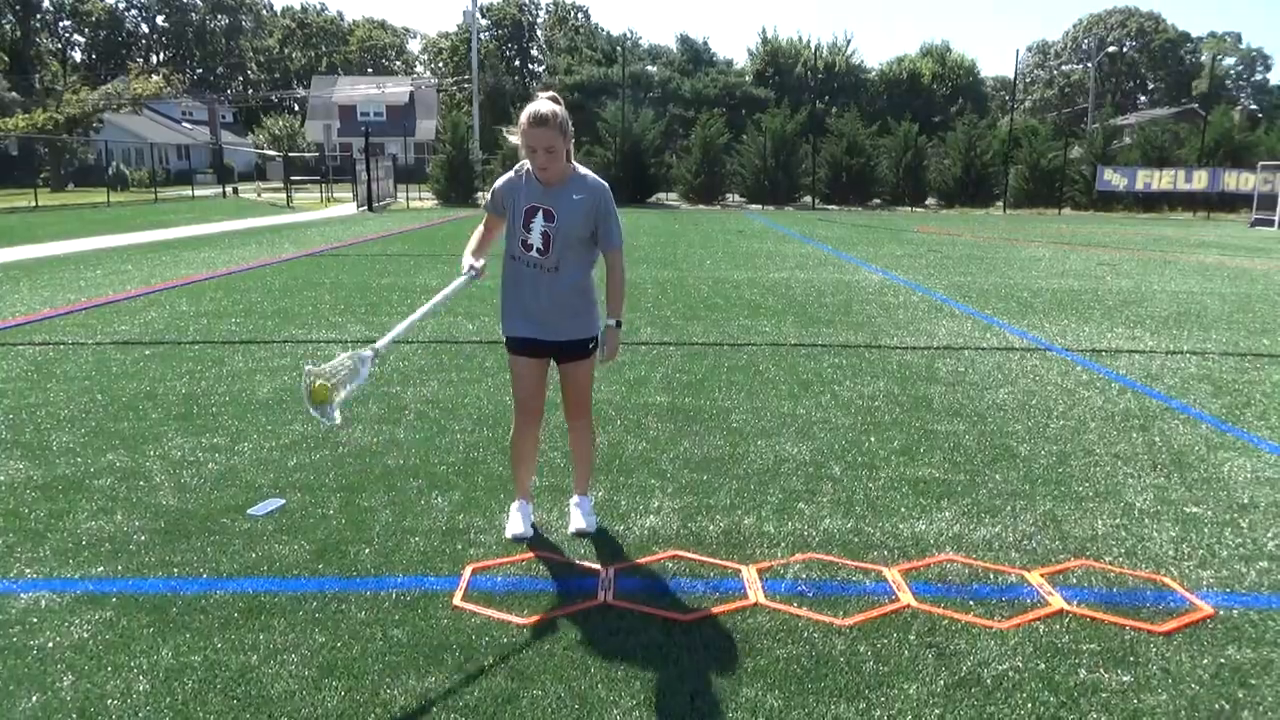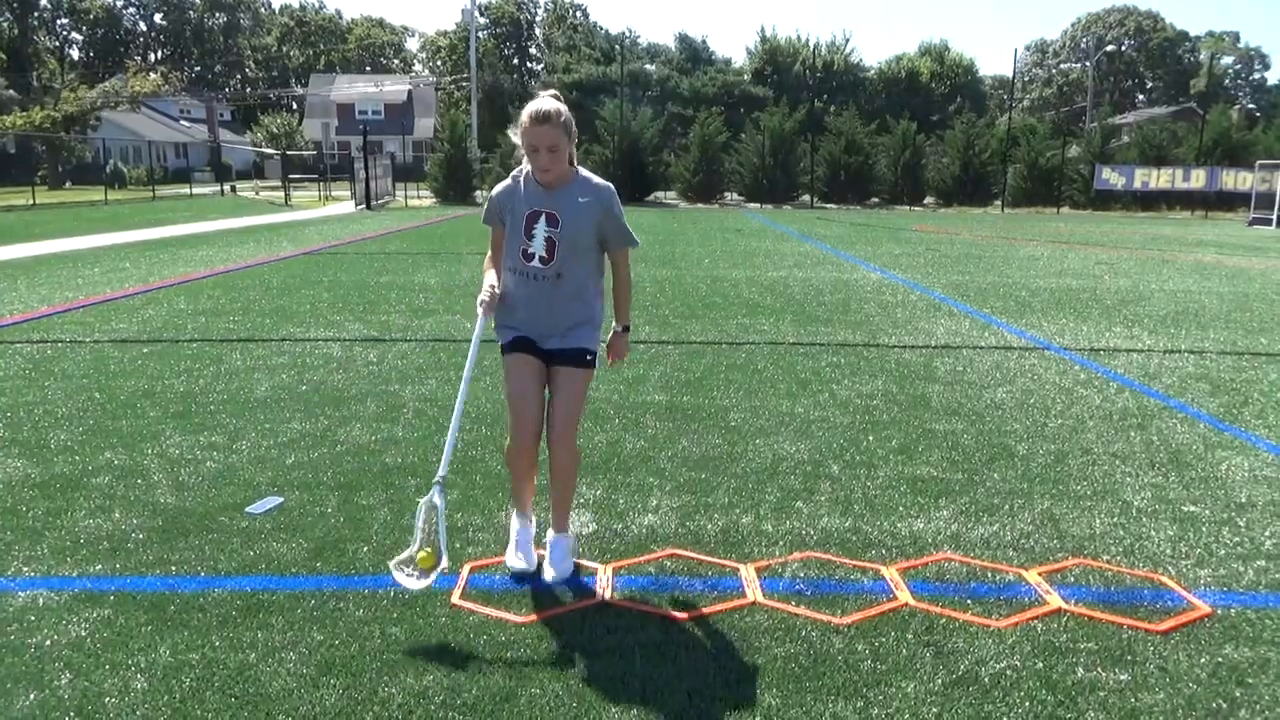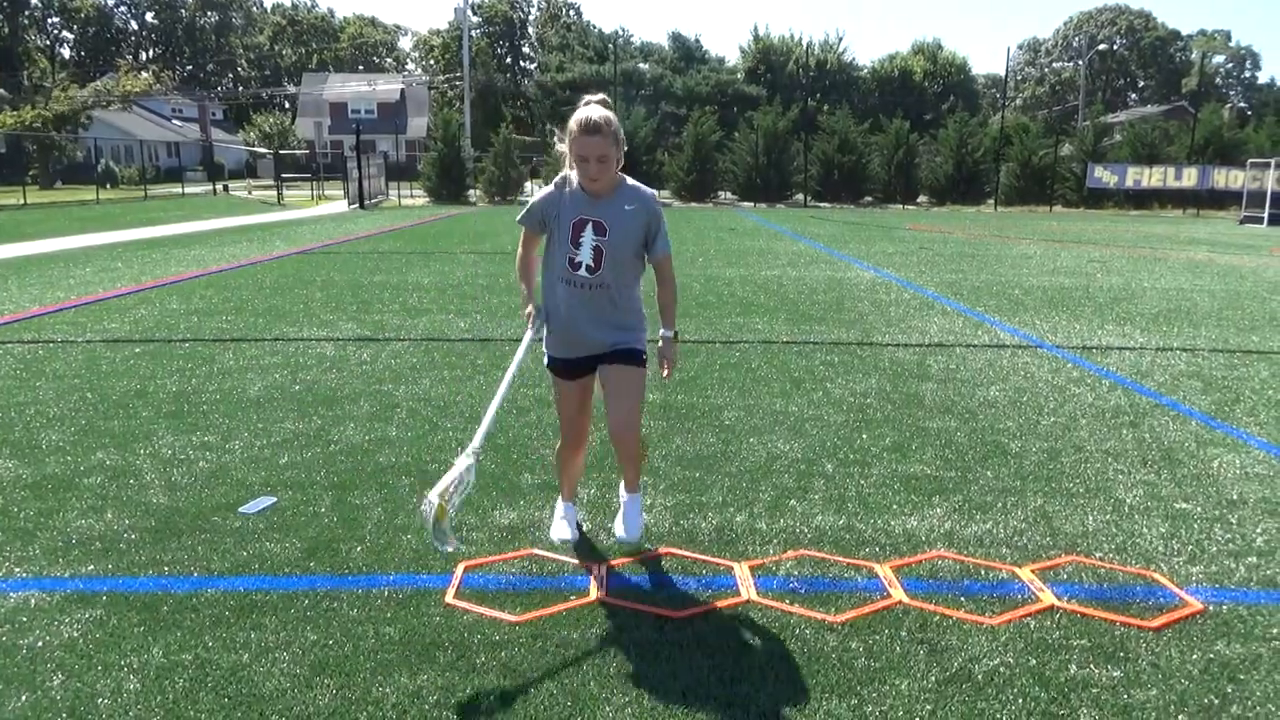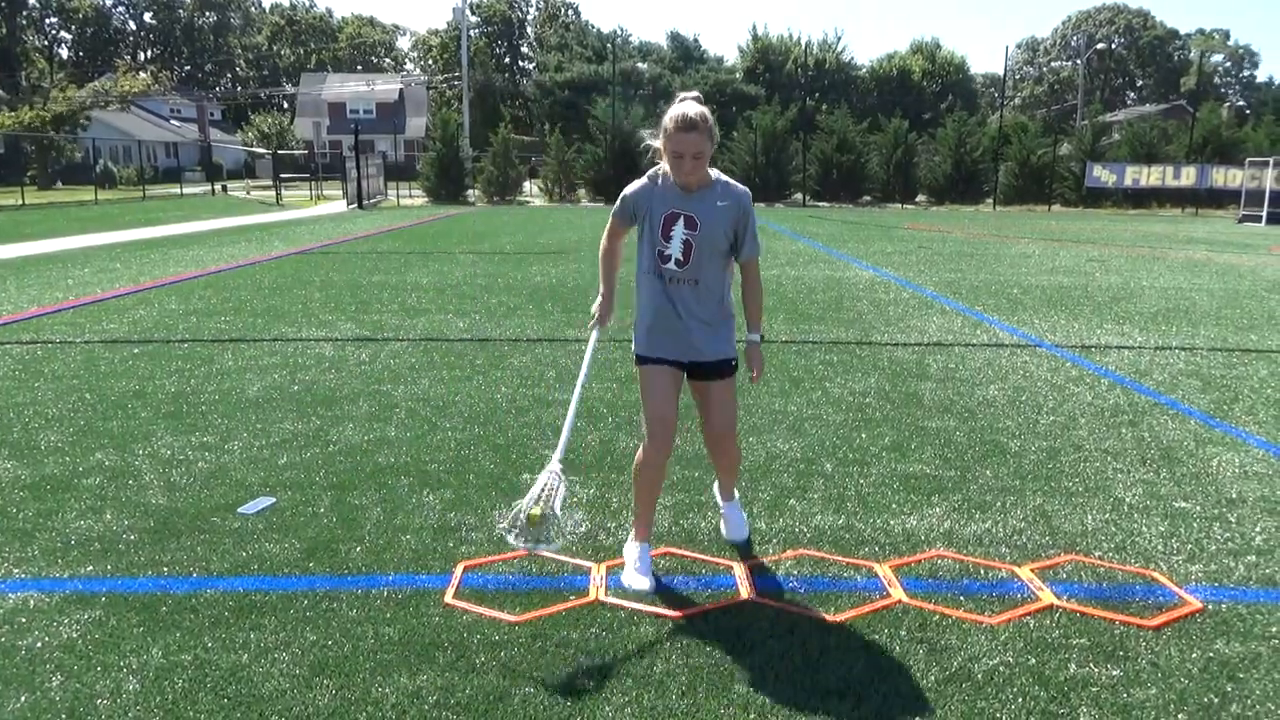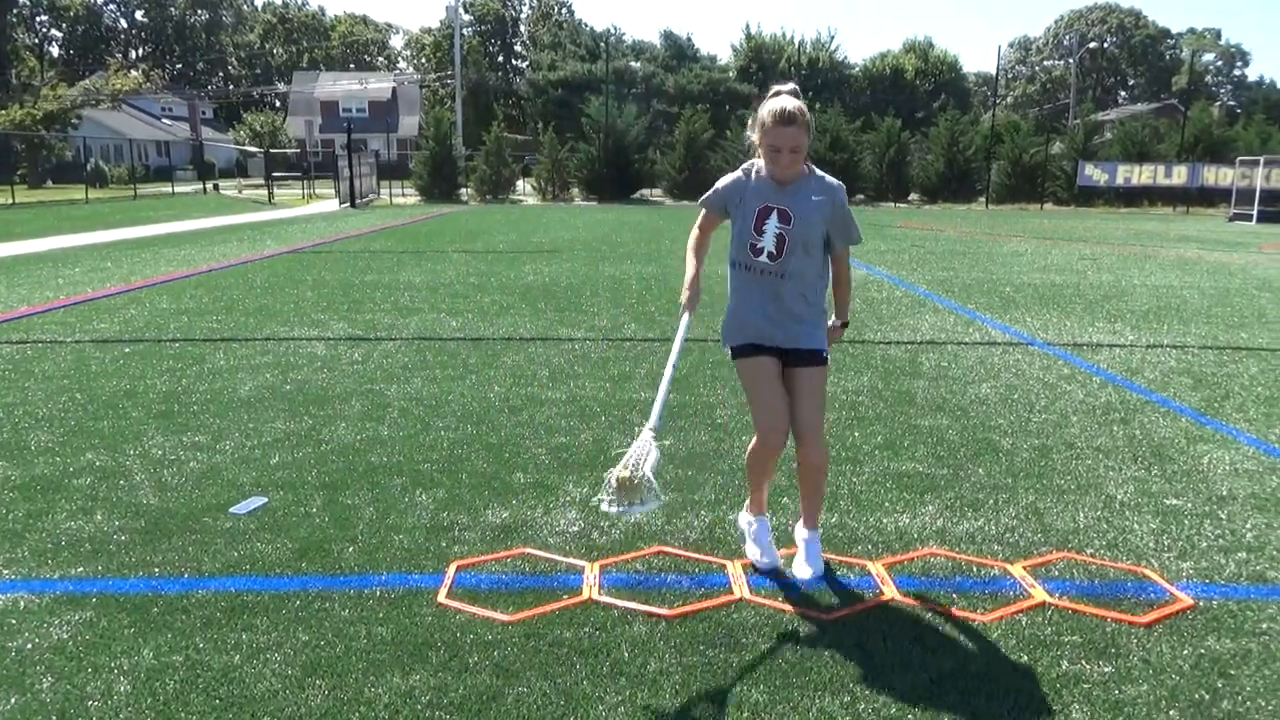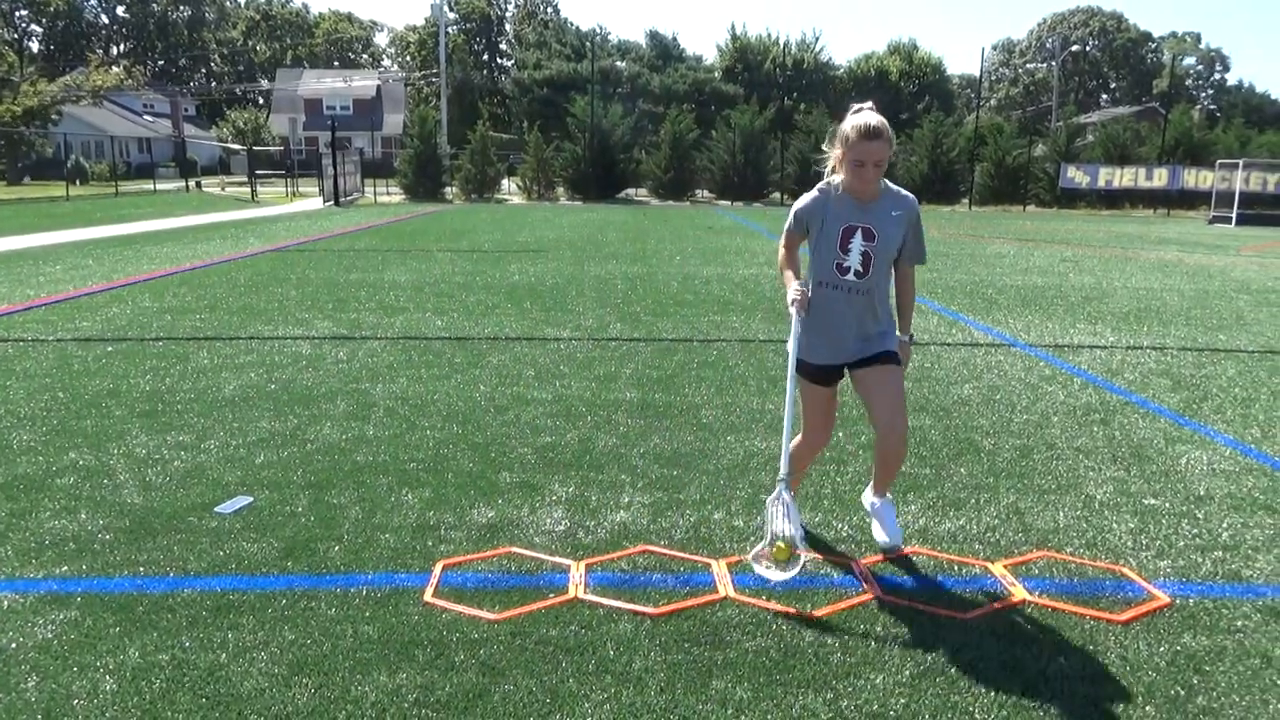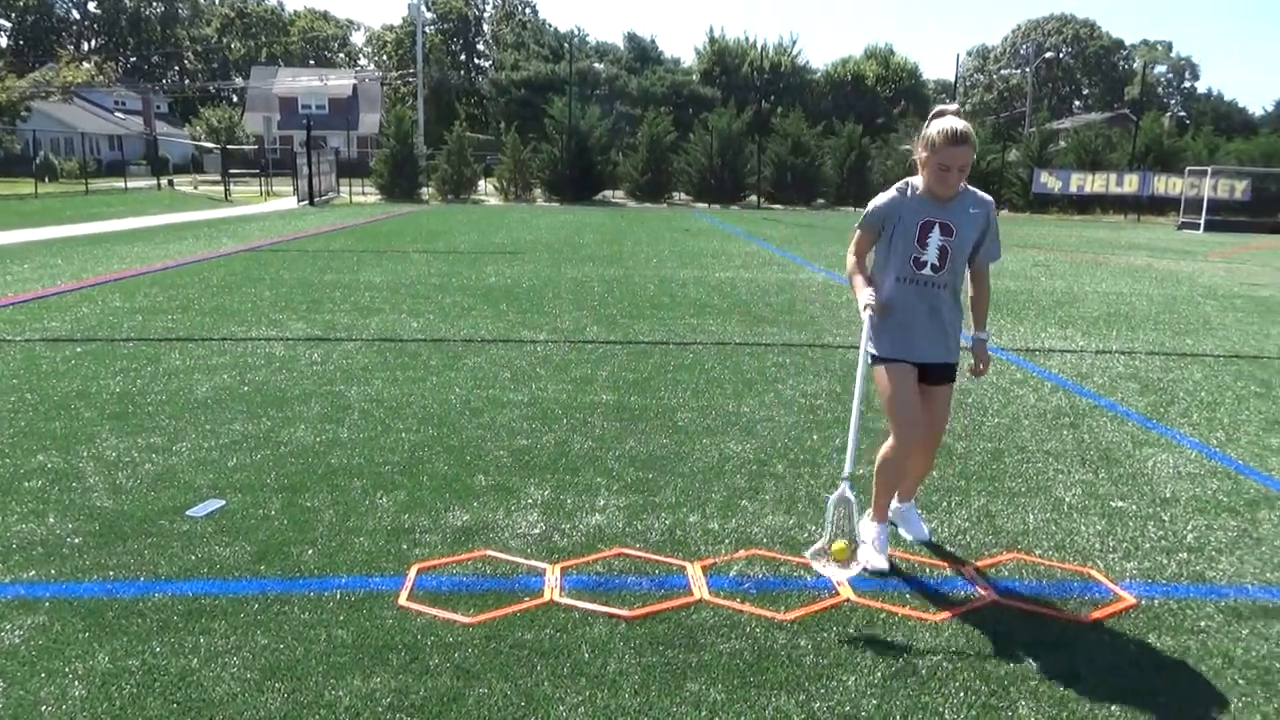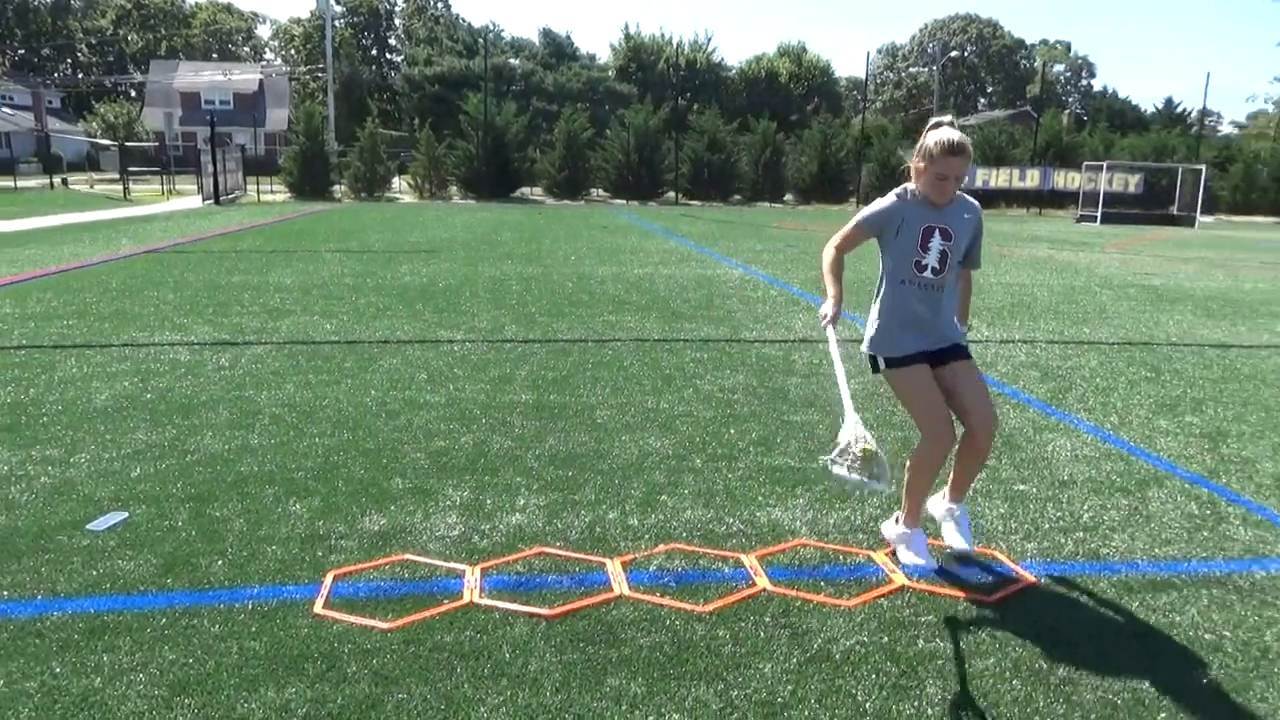
dt=0.5s
person 1, frame 1
left shoulder: (593, 192)
right shoulder: (509, 187)
left elbow: (613, 261)
right elbow: (488, 229)
left wrist: (613, 323)
right wrist: (472, 258)
left hip: (577, 324)
right hip: (524, 322)
left knee: (578, 415)
right knee: (526, 417)
left ankle: (580, 499)
right ankle: (522, 502)
person 1, frame 2
left shoulder: (599, 196)
right shoulder: (507, 195)
left elbow: (620, 264)
left wrist: (622, 328)
right wrist: (490, 283)
left hip: (576, 332)
right hip: (520, 328)
left knee: (562, 434)
right knee: (524, 436)
left ankle: (560, 534)
right ankle: (521, 518)
person 1, frame 3
left shoulder: (643, 203)
right shoulder: (550, 200)
left elbow: (664, 271)
right elbow: (527, 251)
left wrist: (669, 334)
right wrist: (529, 298)
left hip: (623, 334)
right hip: (566, 336)
left knee: (625, 433)
right knee: (573, 436)
left ankle: (630, 491)
right ankle: (566, 504)
person 1, frame 4
left shoulder: (735, 199)
right shoulder: (641, 194)
left elbow: (749, 271)
right elbow: (612, 239)
left wrist: (754, 337)
right wrist: (606, 294)
left hip: (713, 338)
right hip: (657, 338)
left knee: (723, 442)
right knee: (658, 441)
left ankle: (727, 495)
right ankle: (639, 542)
person 1, frame 5
left shoulder: (828, 194)
right shoulder: (735, 187)
left elbow: (840, 262)
right elbow: (702, 230)
left wrist: (841, 320)
right wrist: (692, 279)
left hip: (806, 332)
right hip: (751, 327)
left knee: (811, 437)
right knee: (772, 430)
left ankle: (807, 530)
right ankle: (755, 514)
person 1, frame 6
left shoulder: (904, 207)
right shoulder: (814, 205)
left elbow: (904, 273)
right elbow: (788, 249)
left wrist: (905, 334)
right wrist: (793, 285)
left hip: (874, 338)
right hip: (818, 341)
left knee: (894, 436)
right knee: (815, 438)
left ankle: (879, 496)
right ankle: (786, 493)
person 1, frame 7
left shoulder: (981, 208)
right shoulder: (890, 205)
left elbow: (979, 276)
right elbow: (856, 253)
left wrist: (980, 337)
right wrist: (863, 293)
left hip: (942, 344)
right hip: (892, 338)
left knee: (929, 442)
right knee: (905, 437)
left ankle: (904, 502)
right ankle: (876, 521)
person 1, frame 8
left shoulder: (970, 213)
right shoulder: (892, 209)
right elbow: (834, 248)
left wrist: (961, 329)
right wrist: (833, 299)
left hip: (944, 336)
right hip: (896, 338)
left knee: (984, 425)
right knee: (940, 435)
left ankle: (951, 502)
right ankle: (906, 525)
